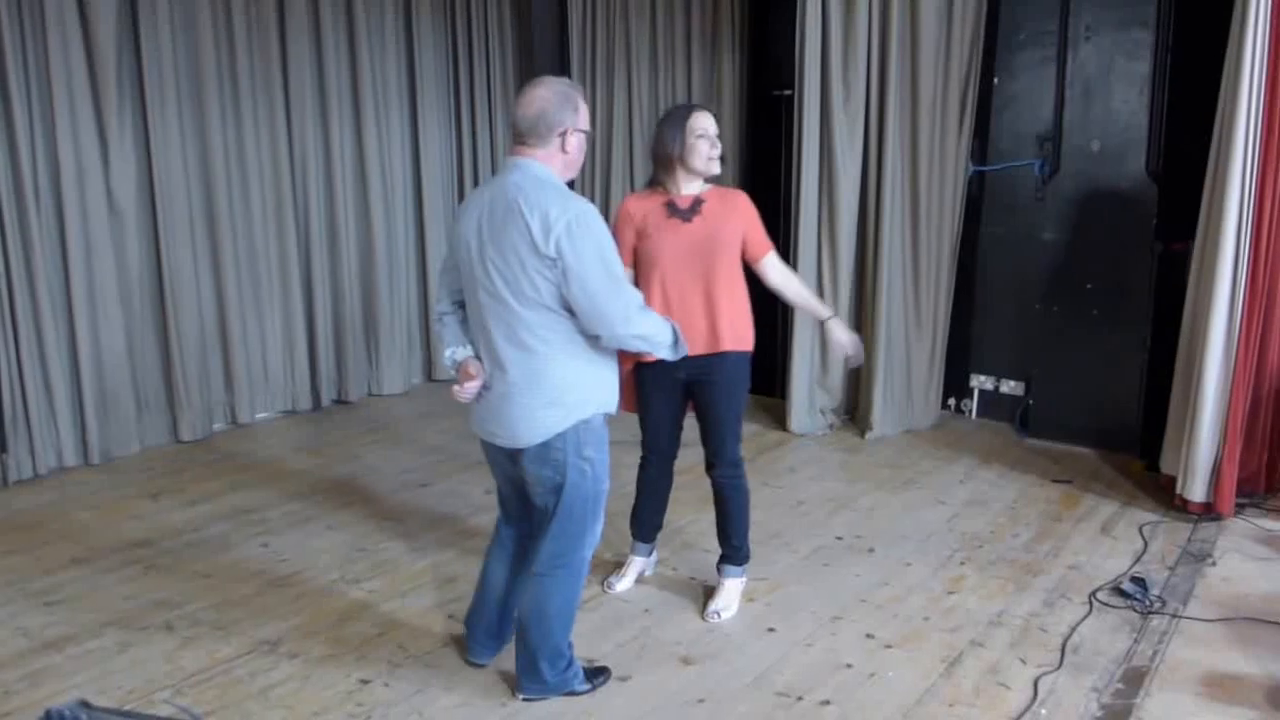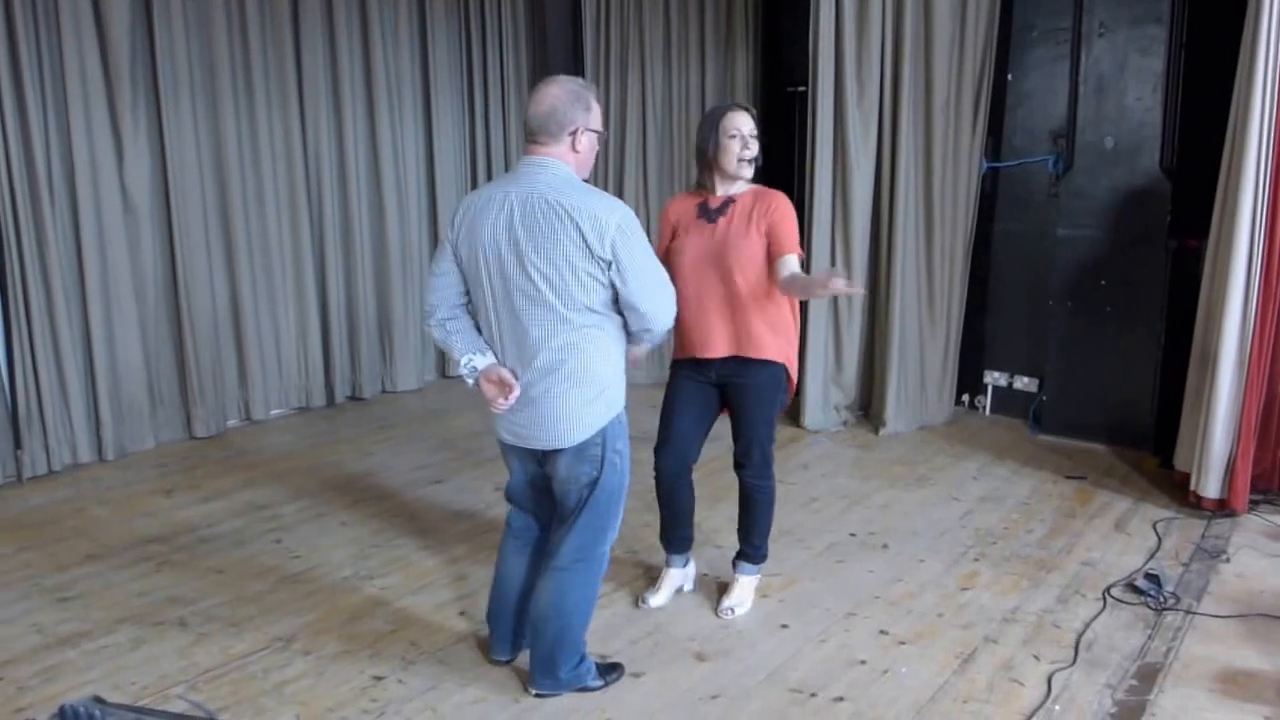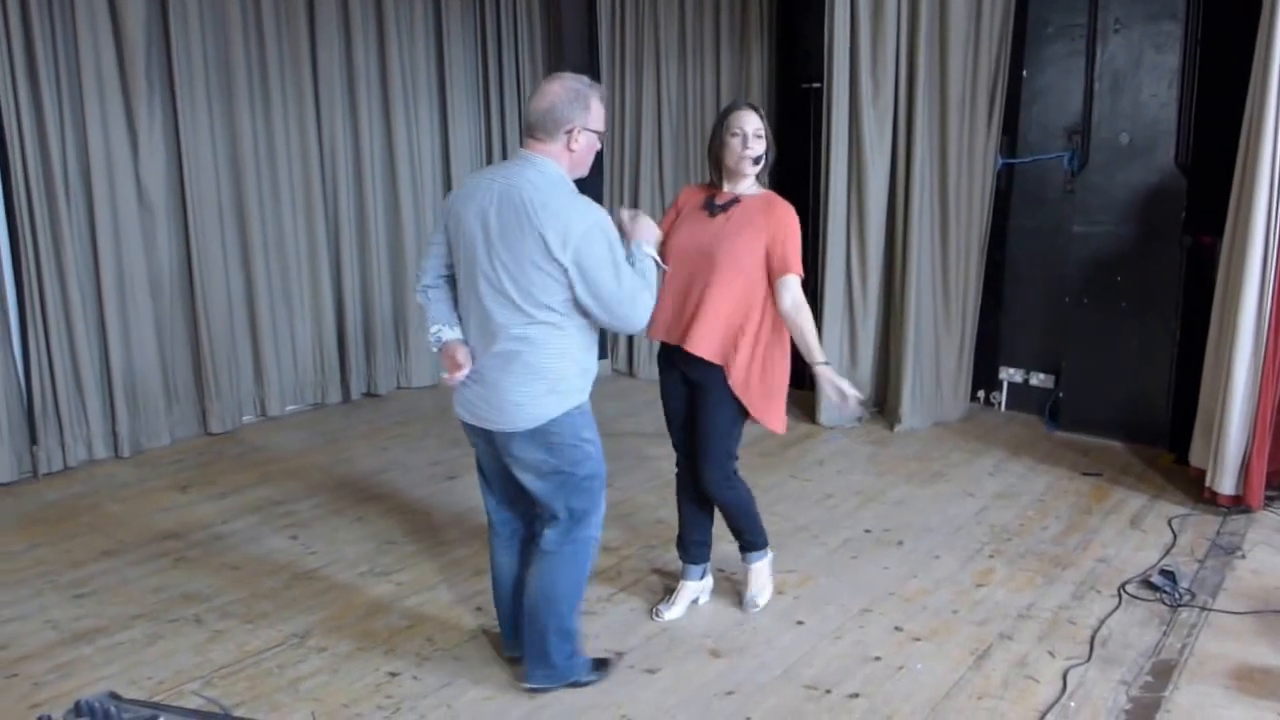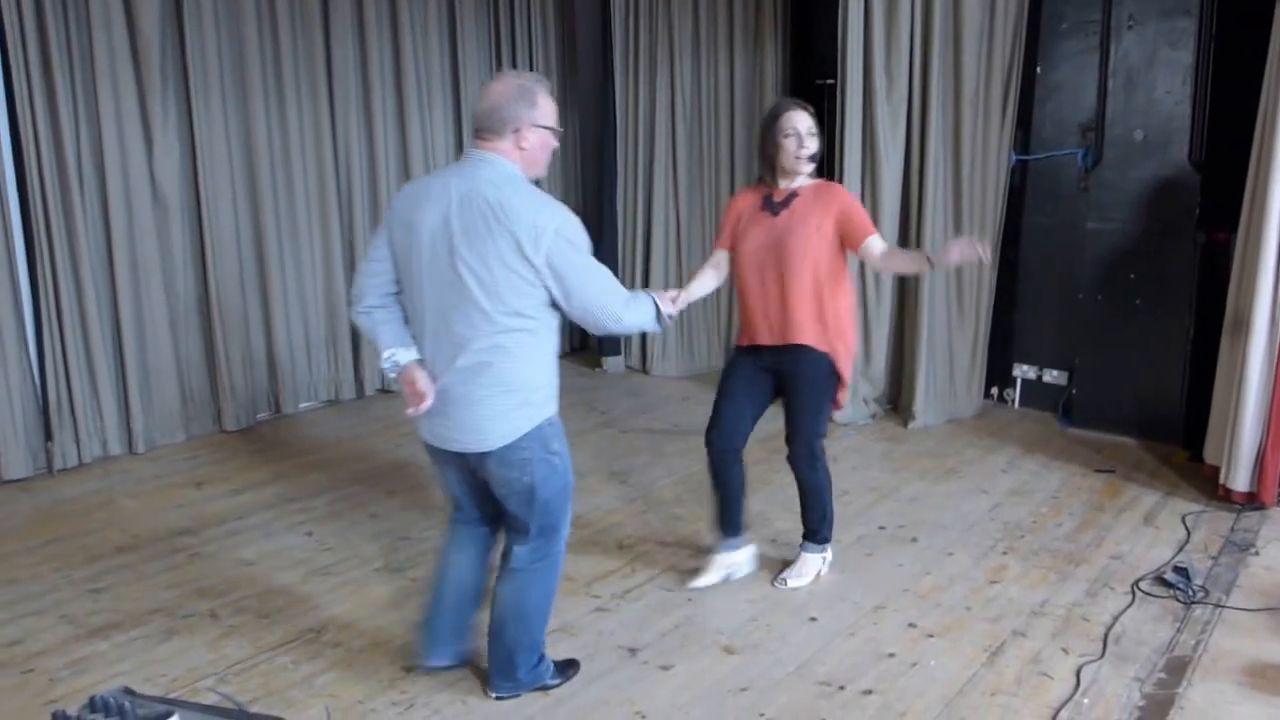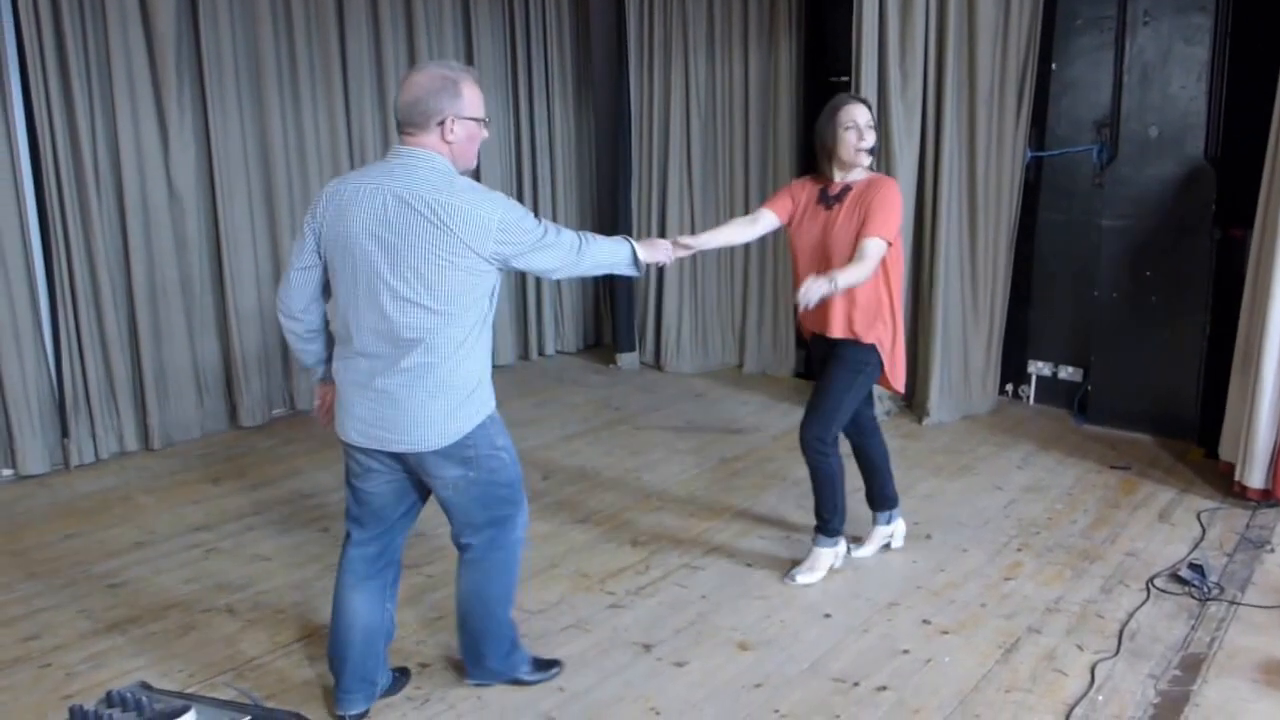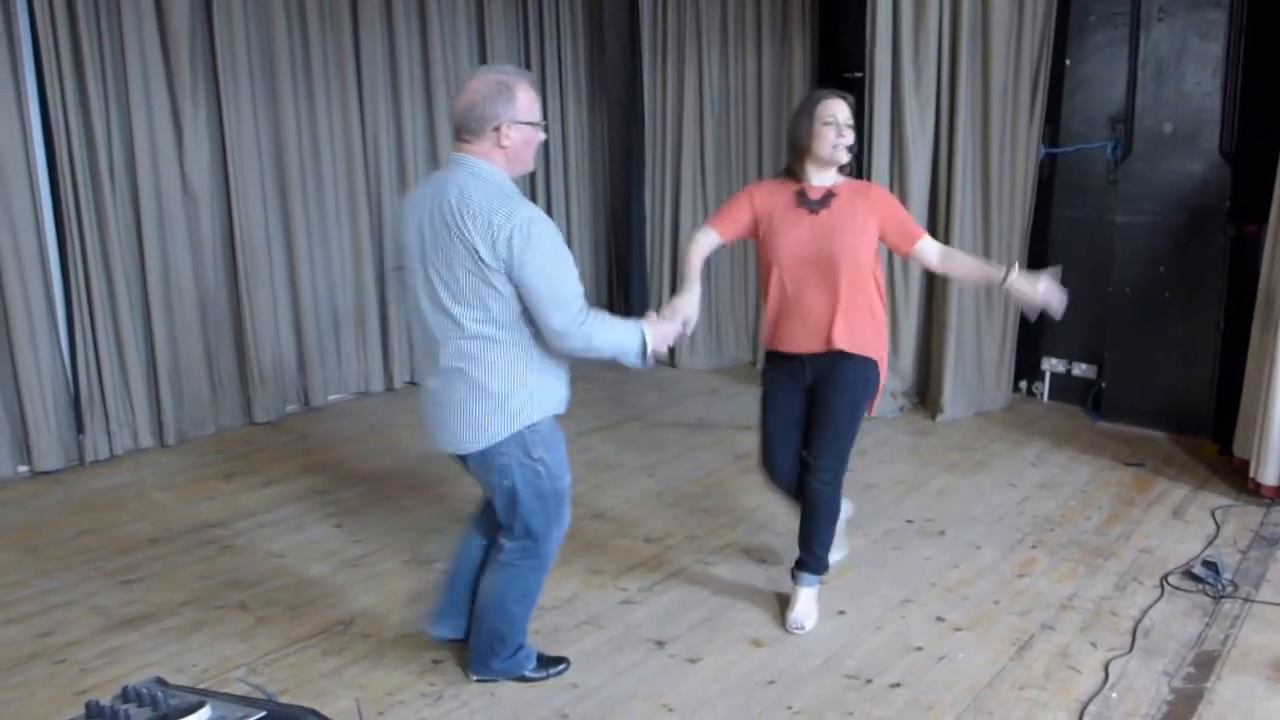
dt=0.5s
person 1, frame 1
left shoulder: (475, 206)
right shoulder: (567, 213)
left elbow: (449, 302)
right elbow: (617, 319)
left wrist: (465, 358)
right wrist: (670, 337)
left hip: (499, 411)
right hip: (560, 416)
left knee: (518, 524)
right knee: (564, 544)
left ankle: (485, 636)
right ankle: (545, 672)
person 1, frame 2
left shoulder: (473, 209)
right shoulder: (602, 213)
left elbow: (443, 311)
right elbow: (657, 314)
left wrist: (483, 365)
right wrist: (625, 337)
left hip: (514, 414)
right hip: (586, 415)
left knee: (527, 523)
right knee: (582, 541)
left ankle: (505, 636)
right ankle: (557, 668)
person 1, frame 3
left shoulder: (470, 192)
right shoulder: (577, 216)
left elbow: (433, 278)
right elbow: (629, 315)
left wrist: (450, 339)
right wrist: (642, 249)
left hip: (479, 399)
right hip: (546, 406)
left knee: (509, 519)
right knee: (573, 523)
left ankle: (517, 634)
right ankle: (552, 659)
person 1, frame 4
left shoulder: (412, 198)
right shoulder: (542, 218)
left elbow: (371, 300)
right elbow: (602, 308)
left wrist: (406, 364)
right wrist: (655, 306)
left hip: (440, 416)
right hip: (515, 419)
left knee: (471, 525)
right knee: (538, 540)
left ankle: (441, 642)
right ankle: (517, 669)
person 1, frame 5
left shoulder: (335, 198)
right shoulder: (477, 208)
left elbow: (296, 306)
right elbow: (564, 250)
left wrist: (326, 371)
right wrist: (636, 251)
left hip: (365, 416)
right hip: (452, 419)
left knee: (369, 546)
right knee: (494, 533)
right ankle: (493, 658)
person 1, frame 6
left shoulder: (422, 199)
right shoulder: (514, 216)
right elbow: (569, 326)
right wrist: (644, 336)
left hip: (456, 398)
right hip: (508, 409)
left knee: (507, 507)
right knee: (535, 529)
left ankle: (455, 615)
right ankle: (498, 653)
person 2, frame 1
left shoulder: (736, 204)
right shoulder: (636, 209)
left elbow: (775, 271)
left wrist: (829, 318)
left hip: (724, 354)
right hip: (658, 358)
left knee: (724, 465)
right knee: (656, 457)
left ankle: (733, 572)
right ankle: (642, 550)
person 2, frame 2
left shoulder: (771, 205)
right shoulder: (678, 211)
left elbow: (789, 277)
left wrist: (816, 286)
left hip: (759, 360)
right hip: (695, 361)
left knee: (753, 467)
right knee: (668, 461)
left ankle: (747, 569)
right ankle: (676, 563)
person 2, frame 3
left shoulder: (777, 213)
right shoulder: (688, 200)
left elbow: (790, 298)
right elbow: (656, 265)
left wrist: (820, 365)
left hip: (730, 361)
right hip: (676, 353)
left knee: (714, 471)
right knee: (689, 466)
left ankle: (758, 556)
right ankle: (694, 574)
person 2, frame 4
left shoulder: (836, 199)
right shoulder: (744, 204)
left elbow: (880, 256)
right elbow: (719, 267)
left wrist: (933, 258)
right wrist: (676, 299)
left hip: (813, 346)
right hip: (756, 346)
left knee: (803, 451)
right knee: (721, 439)
left ankle: (816, 549)
right ankle: (733, 547)
person 2, frame 5
left shoulder: (883, 192)
right shoulder: (803, 191)
left elbow: (867, 262)
right elbow: (754, 224)
left wrist: (827, 282)
right wrist: (693, 242)
left hip: (864, 334)
right hip: (823, 333)
left knee: (816, 433)
right knee: (858, 423)
left ankle: (828, 542)
right ankle: (888, 520)
person 2, frame 6
left shoulder: (869, 200)
right shoulder: (764, 197)
left elbow: (934, 254)
right elbow: (702, 239)
left wrist: (1007, 277)
right wrist: (688, 287)
left hip: (848, 355)
right hip: (785, 356)
left knee: (823, 470)
right knee: (780, 464)
left ankle: (807, 581)
right ankle: (833, 512)
